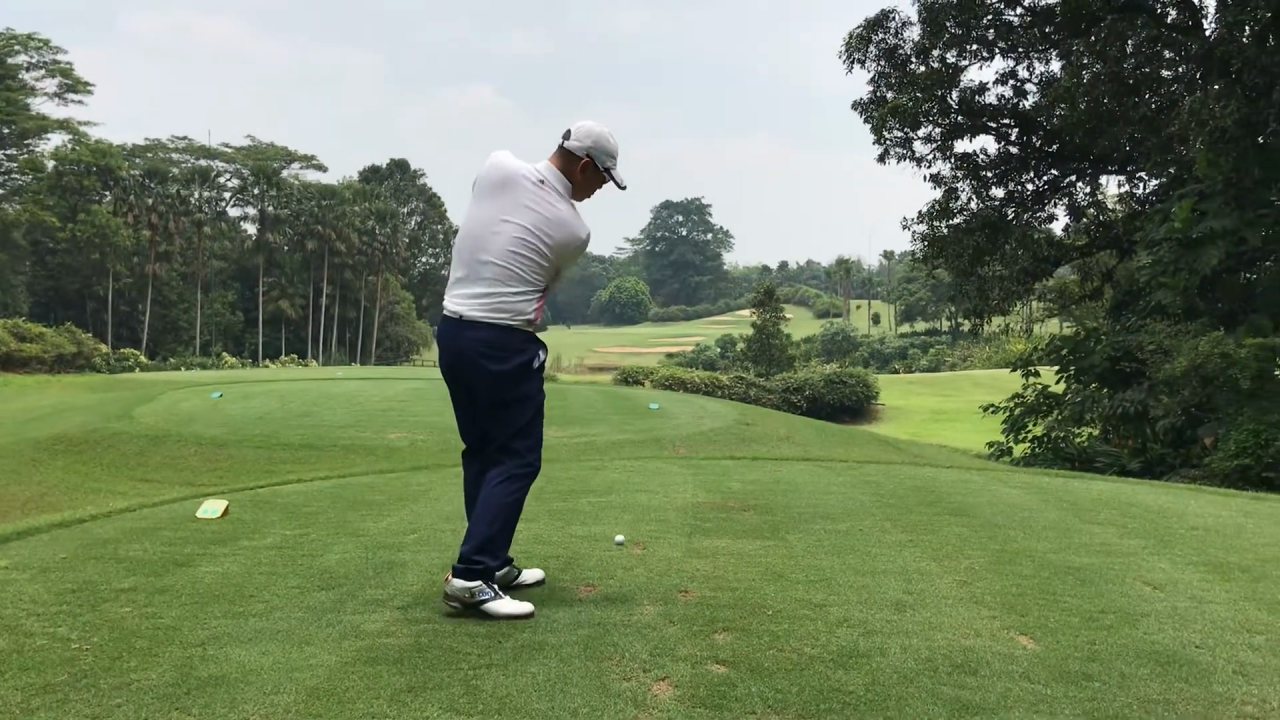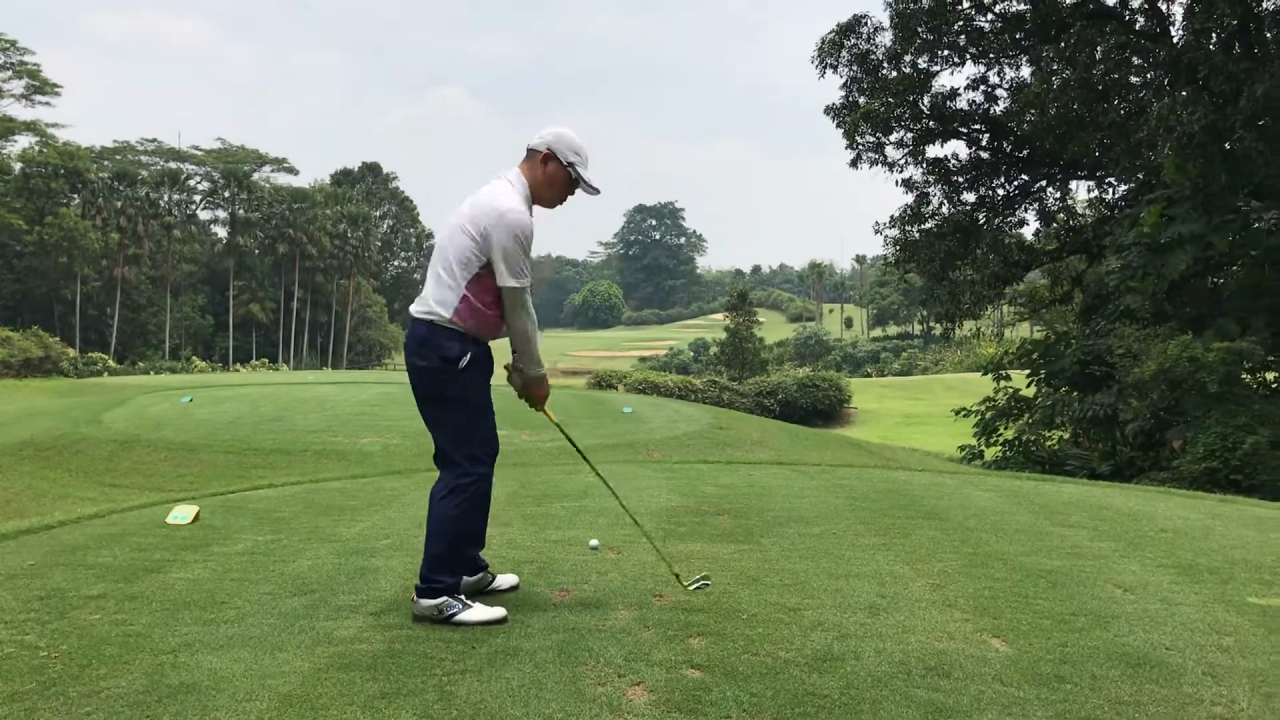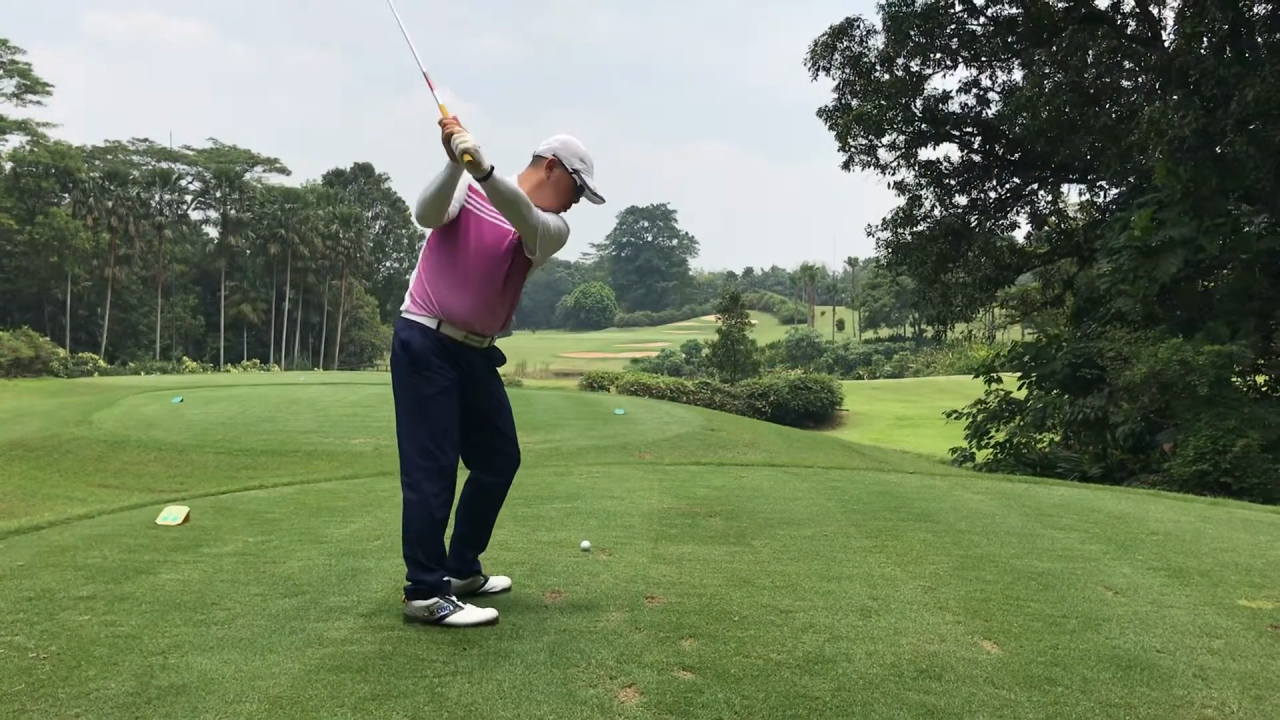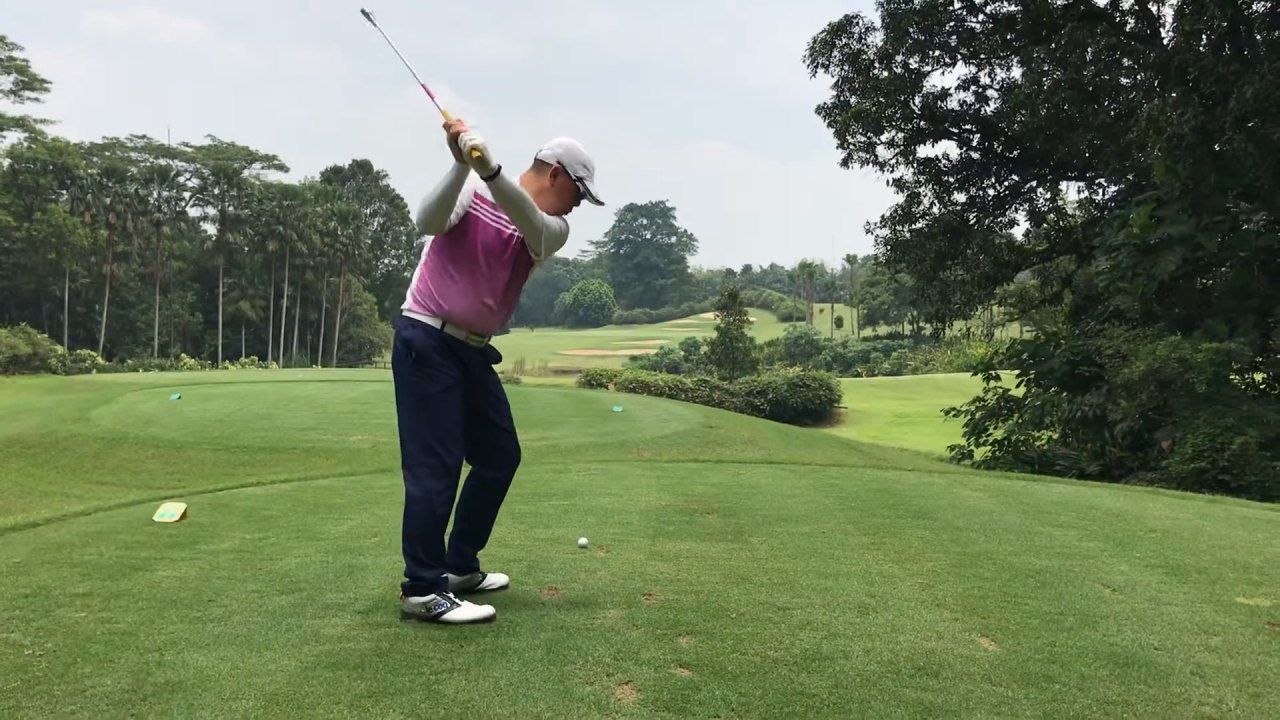
dt=0.4s
person 1, frame 1
left shoulder: (498, 167)
right shoulder: (573, 232)
left hip: (453, 332)
right hip: (506, 345)
left knee: (483, 452)
right knee: (517, 460)
left ankle: (491, 562)
right ankle: (471, 576)
person 1, frame 2
left shoulder: (498, 197)
right shoulder: (511, 214)
left elbow: (505, 294)
right elbow: (517, 304)
left wrist: (521, 364)
right wrist: (532, 370)
left hip: (437, 340)
right hip: (447, 345)
left knee: (475, 455)
right knee: (465, 466)
left ankle: (465, 568)
right ankle: (435, 593)
person 1, frame 3
left shoulder: (552, 229)
right shoulder: (467, 188)
left elbow: (521, 220)
right elbow: (425, 214)
left wrist: (481, 166)
right wrist: (457, 162)
left hip: (476, 353)
right hip: (425, 344)
left knee: (499, 461)
right knee: (431, 469)
left ankle: (460, 570)
right ankle: (425, 593)
person 1, frame 4
left shoulder: (552, 229)
right shoulder: (471, 191)
left elbow: (525, 216)
right elbow: (427, 222)
left wrist: (489, 167)
right wrist: (462, 164)
left hip: (473, 352)
right hip: (426, 343)
left knee: (499, 457)
right knee: (435, 466)
left ankle: (458, 567)
right ankle: (423, 590)
